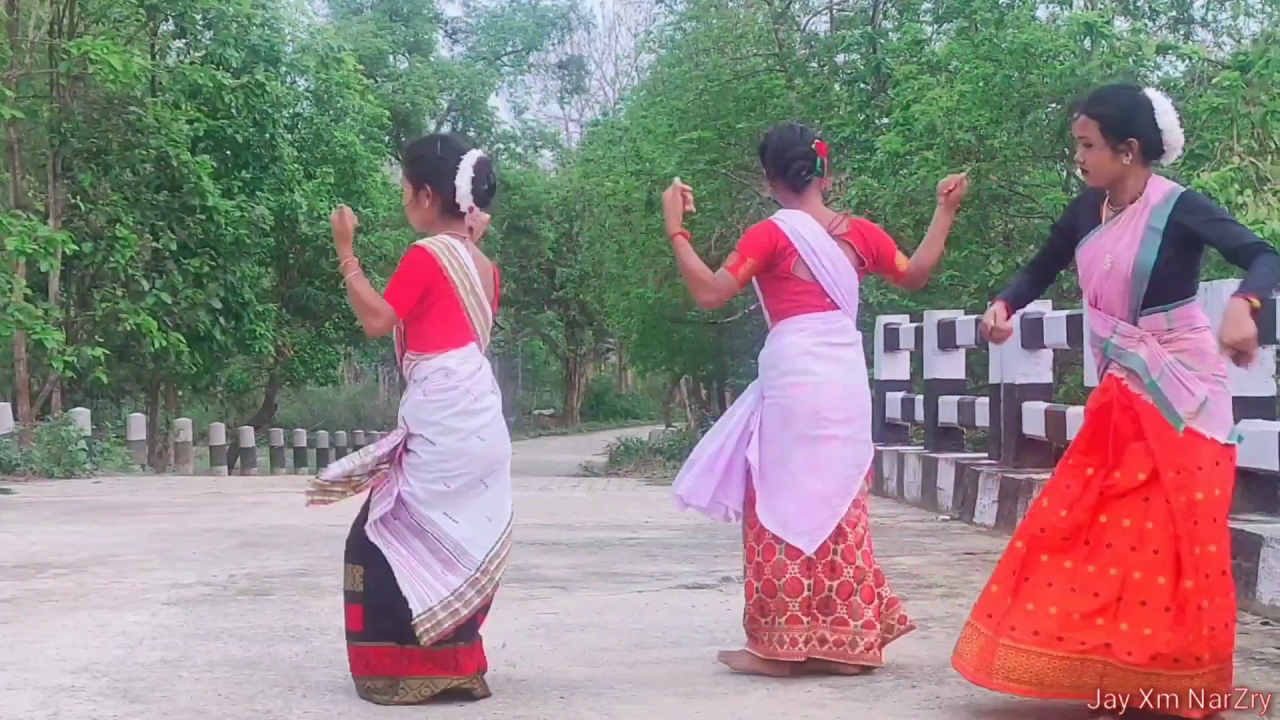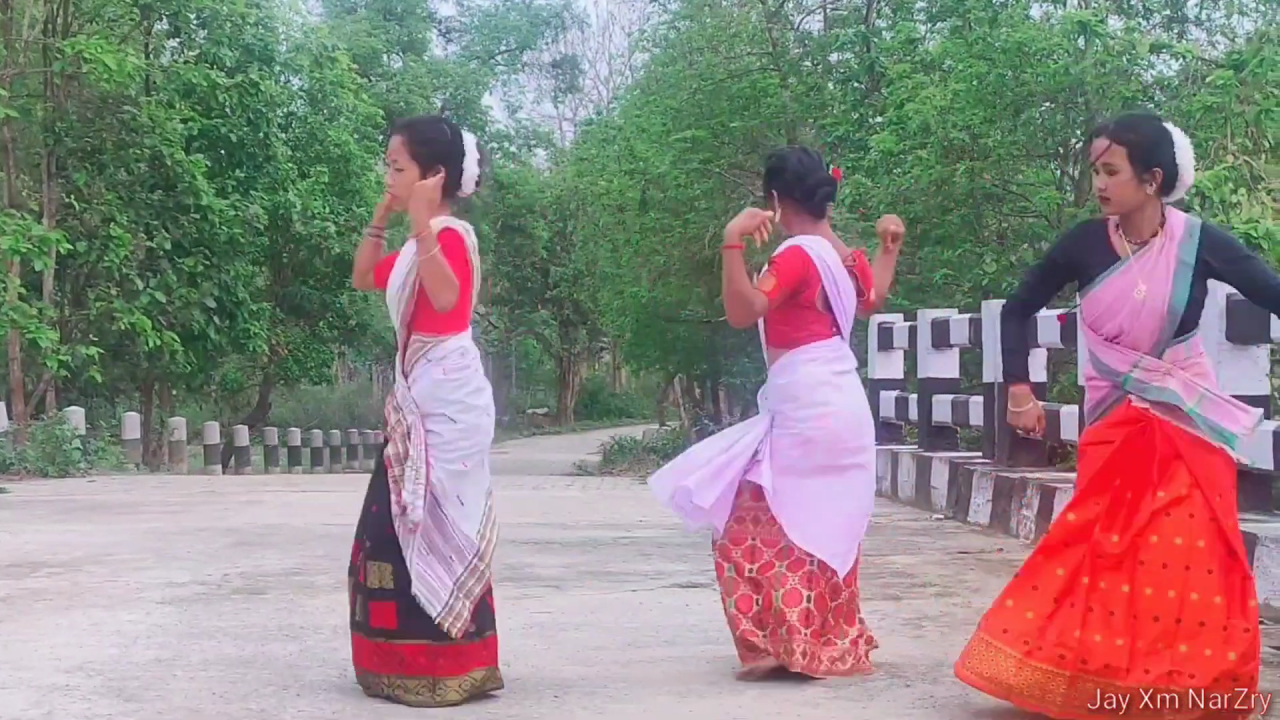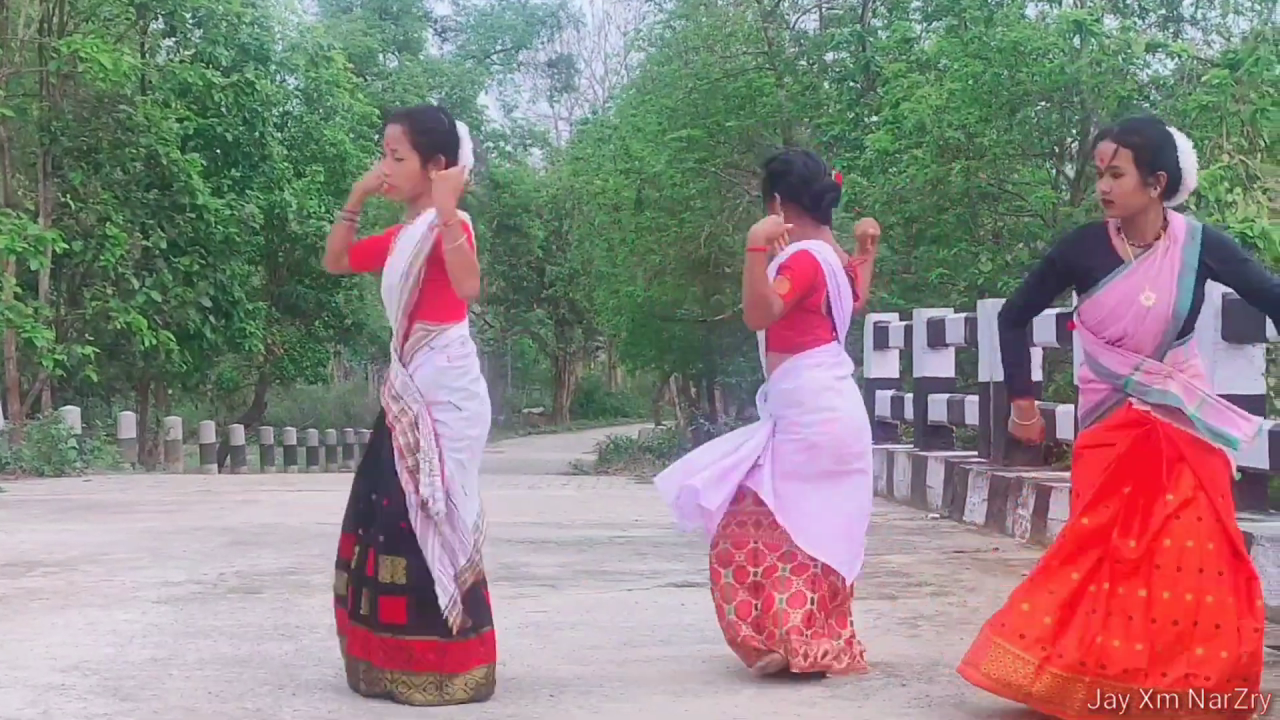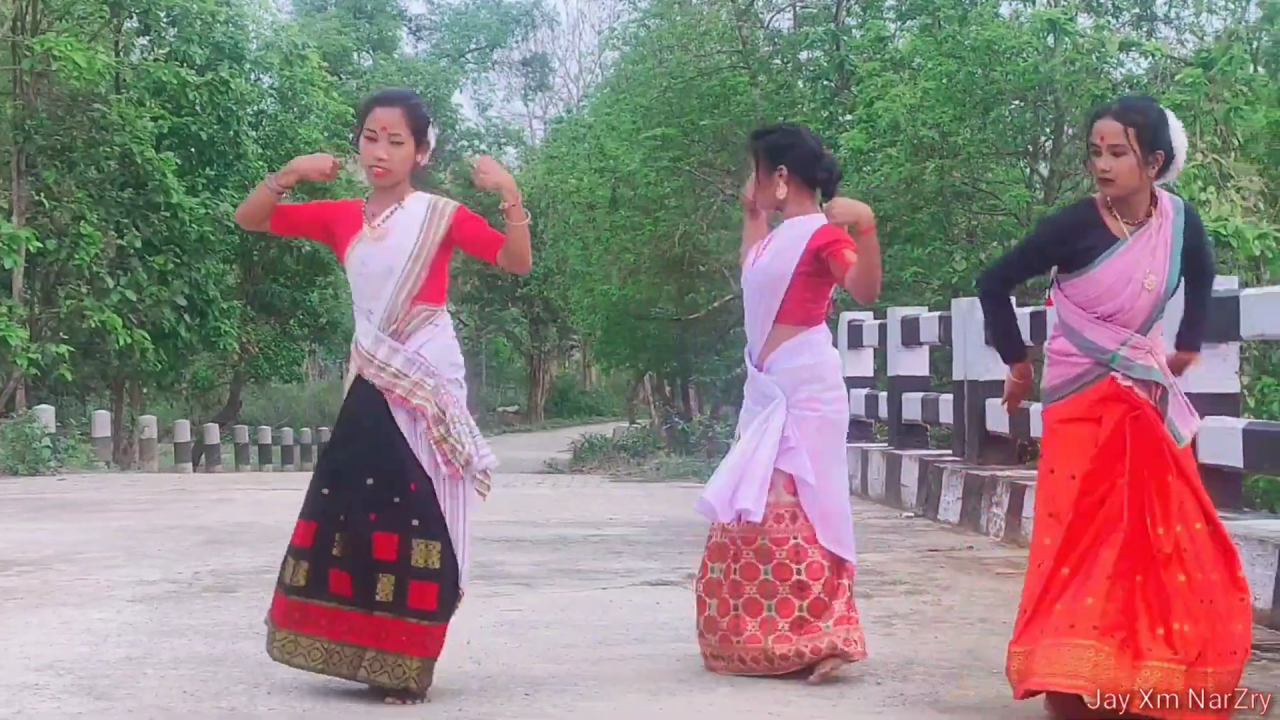
dt=0.1s
person 1, frame 1
left shoulder: (1182, 208)
right shoulder: (1085, 210)
right elbow: (1041, 270)
right wrist: (1004, 305)
left hip: (1181, 396)
right hip: (1120, 393)
left knee: (1178, 542)
right knee: (1087, 529)
person 1, frame 2
left shoulder: (1199, 241)
right shoulder: (1084, 243)
right elbow: (1018, 309)
right wrist: (1018, 387)
left hip: (1186, 421)
right hip: (1113, 422)
left knee: (1195, 563)
right knee: (1098, 553)
person 1, frame 3
left shoulder: (1200, 243)
right shoulder: (1083, 247)
right elbow: (1015, 316)
right wrist: (1022, 401)
left hip: (1185, 424)
right hip: (1110, 426)
left knee: (1199, 564)
right knee: (1106, 556)
person 1, frame 4
left shoulder: (1181, 219)
right shoulder: (1074, 223)
left elbow: (1201, 285)
right elbow: (994, 283)
left wrist: (1186, 349)
right wrist: (1016, 361)
left hip: (1146, 398)
right hip: (1081, 400)
left knee: (1171, 538)
right knee: (1086, 539)
person 2, frame 1
left shoulder: (425, 256)
right shoulder: (477, 261)
left elbow: (378, 322)
left wrist: (346, 253)
left hip: (442, 421)
right hip: (472, 419)
left knee: (388, 536)
right knee: (440, 539)
left ankle: (412, 669)
right ankle: (449, 664)
person 2, frame 2
left shoulder: (447, 236)
right shoulder: (420, 242)
left elbow: (444, 303)
right elbow: (364, 278)
left wrist: (422, 221)
right wrist: (382, 217)
left hip: (444, 405)
right hip: (422, 403)
left knee: (425, 526)
right knee: (401, 524)
left ankle: (435, 668)
right ankle: (435, 664)
person 2, frame 3
left shoulder: (451, 226)
right shoulder: (403, 233)
left elbow: (466, 289)
right elbow: (336, 261)
left wrist: (444, 208)
right wrist: (357, 195)
left hip: (441, 394)
right hip: (411, 394)
left knee: (429, 520)
right knee: (382, 515)
left ankle: (441, 669)
right ankle: (411, 660)
person 2, frame 4
left shoulder: (442, 214)
right shoulder: (343, 216)
left elbow: (518, 262)
right elbow: (249, 217)
left wrist: (509, 195)
right wrist: (290, 173)
left hip: (427, 381)
right hip: (373, 382)
left knee: (414, 504)
right knee: (351, 498)
left ankle: (401, 660)
right ankle: (381, 657)
person 3, frame 1
left shoulder: (771, 233)
right shoulder: (859, 233)
left elbow: (709, 295)
right elbow: (915, 275)
left wrist: (674, 228)
right wrist: (946, 210)
left hip: (794, 385)
right hip: (844, 386)
left knee: (783, 512)
right knee: (835, 512)
left ankle: (782, 646)
right ankle: (846, 642)
person 3, frame 2
left shoulder: (797, 255)
right shoulder: (844, 255)
left elbow: (743, 313)
right elbow: (871, 301)
left wrist: (732, 246)
right wrist: (890, 250)
left hip: (805, 411)
right hip: (836, 409)
left knee: (751, 528)
right knee: (811, 531)
left ankle: (785, 644)
right ankle: (828, 647)
person 3, frame 3
left shoulder: (802, 259)
right shoulder: (835, 259)
left elbow: (761, 313)
right elbow: (852, 301)
left wrist: (758, 251)
right wrist: (866, 252)
left hip: (805, 416)
right hip: (829, 414)
left knee: (750, 533)
right knee: (807, 536)
left ankle: (790, 645)
right ankle: (817, 646)
person 3, frame 4
left shoulder: (823, 234)
right shoulder: (769, 236)
left elbow: (866, 287)
left wrist: (863, 232)
right wrist: (758, 217)
left hip: (803, 392)
right hip: (769, 393)
left knee: (786, 516)
right knee: (750, 516)
left ankle: (820, 640)
right ankle: (783, 642)
